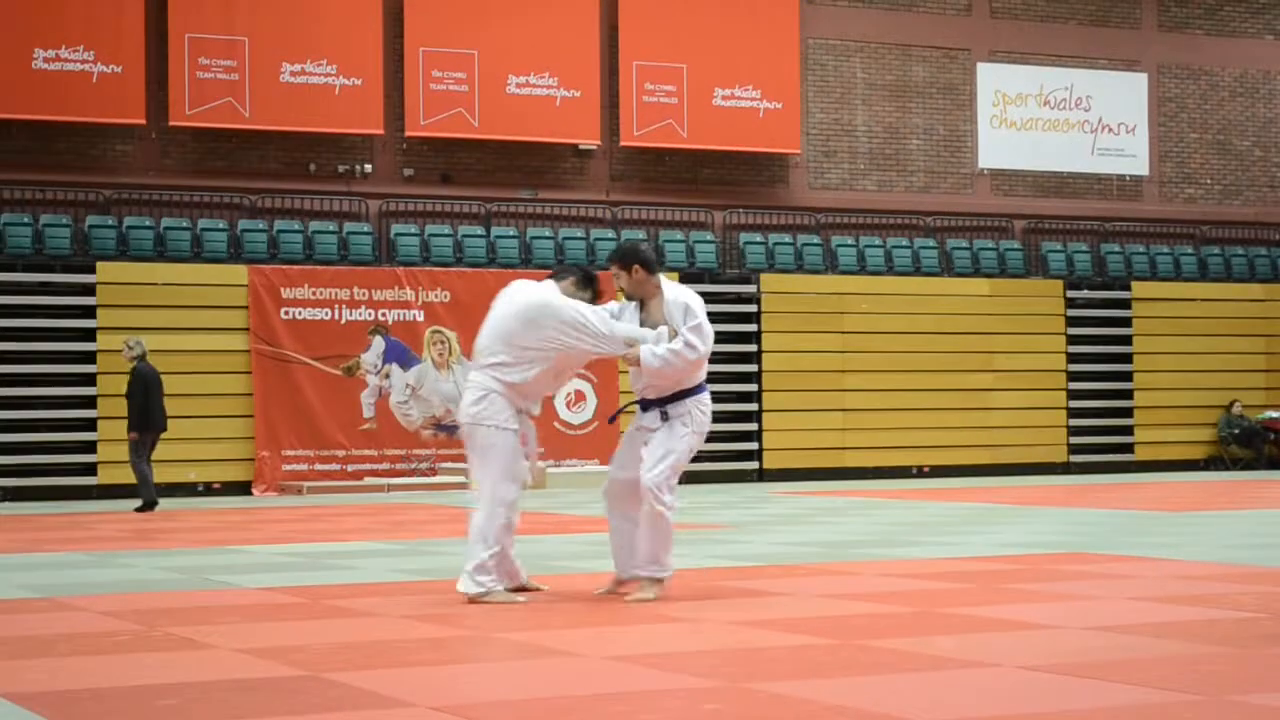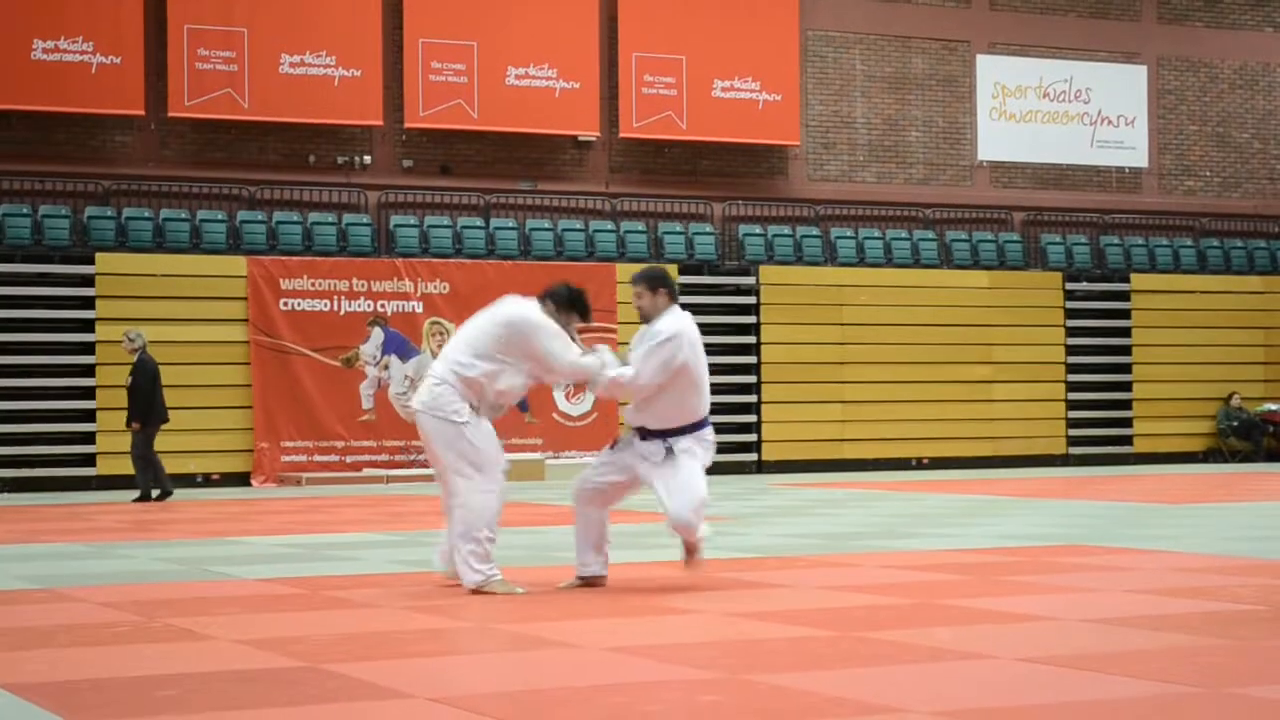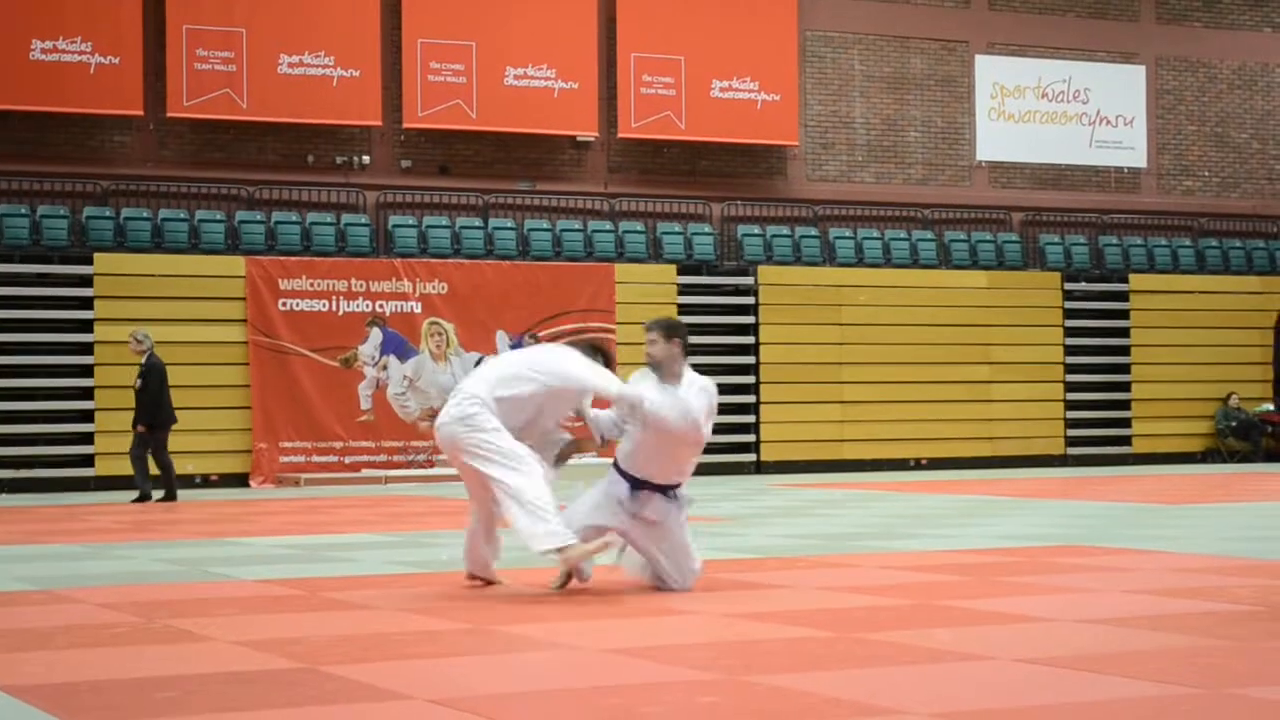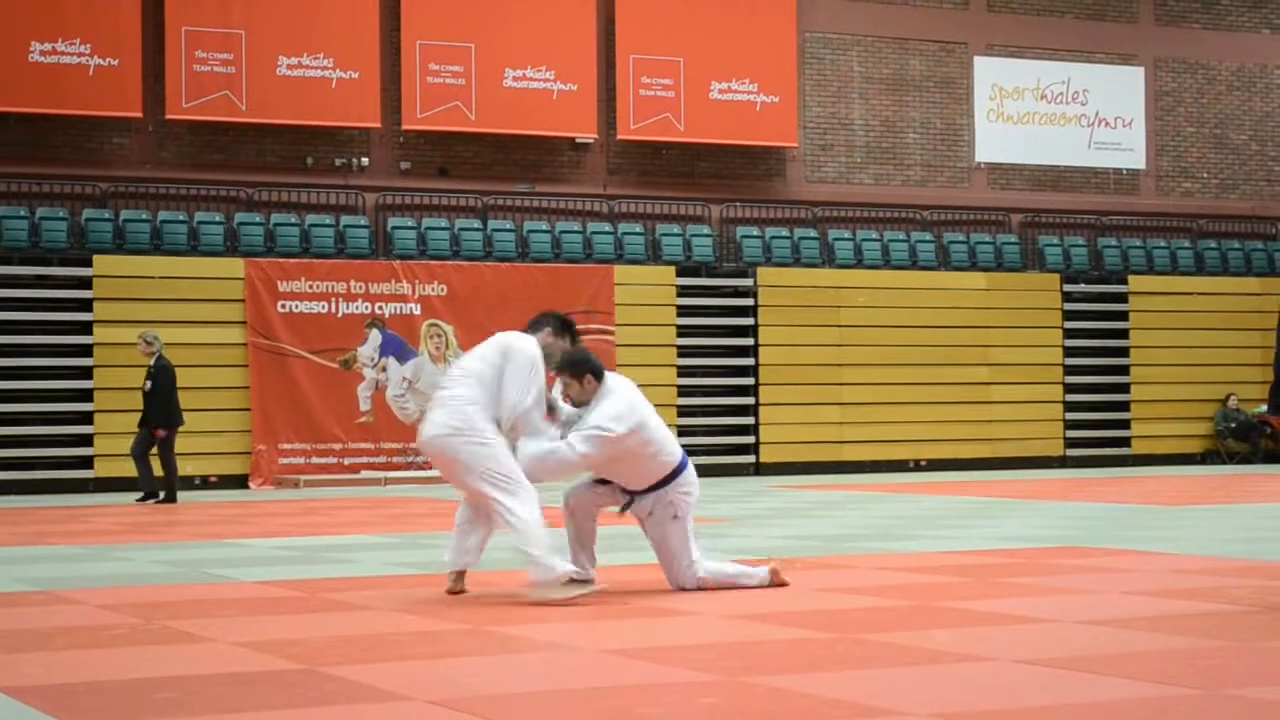
dt=0.3s
person 1, frame 1
left shoulder: (683, 301)
right shoulder: (629, 306)
left elbow: (696, 349)
left wrist: (644, 355)
left hip: (686, 411)
right hip: (650, 412)
left knee: (654, 483)
right knee: (619, 487)
left ankle: (653, 575)
right ankle: (629, 570)
person 1, frame 2
left shoulder: (674, 330)
right shoulder: (656, 330)
left elbow: (638, 382)
right elbow: (636, 377)
left wrist: (598, 378)
left hip: (682, 444)
right hip: (642, 440)
left knee: (683, 512)
right knee: (588, 489)
left ankle: (690, 535)
right ankle: (591, 570)
person 1, frame 3
left shoulder: (701, 391)
right shoulder: (643, 379)
left elbow: (690, 422)
right elbow: (617, 422)
left wrist: (646, 398)
right wrist: (588, 417)
left hip: (662, 500)
right hip: (620, 486)
left knee: (681, 582)
right knee: (569, 530)
right ankle: (577, 567)
person 1, frame 4
left shoulder: (613, 412)
right shoulder: (611, 385)
left elbow: (570, 456)
right elbow: (581, 424)
left wrist: (520, 450)
left hip: (666, 492)
right hip: (635, 481)
left knee: (686, 578)
right knee: (577, 500)
left ankle: (764, 574)
right ankle: (581, 575)
person 2, frame 1
left shoulder: (521, 290)
right shoulder: (550, 304)
right elbow: (609, 333)
right wrist: (661, 336)
left hip: (494, 405)
right hip: (494, 408)
left knee: (502, 494)
right knee: (498, 495)
left ankle: (507, 575)
right ankle: (481, 582)
person 2, frame 2
left shoulder: (518, 310)
right shoulder: (528, 319)
left elbow: (545, 367)
right elbow: (567, 367)
right wrist: (607, 361)
left hip: (451, 401)
right hip: (448, 402)
left knee: (465, 488)
right knee: (481, 484)
left ankle: (461, 564)
right ankle: (480, 574)
person 2, frame 3
right shoulder: (563, 359)
left elbow: (539, 438)
right elbow: (607, 386)
left hip: (453, 421)
right hip: (469, 417)
left knee: (488, 499)
right knee: (524, 476)
left ankle: (480, 566)
right ankle: (565, 547)
person 2, frame 4
left shoulder: (505, 345)
right shoulder: (523, 347)
left elbow: (507, 416)
right elbow: (522, 412)
left hip: (434, 430)
right hip: (462, 427)
left knee: (481, 500)
right knee: (518, 497)
left ankle: (457, 572)
right ankle: (549, 579)
